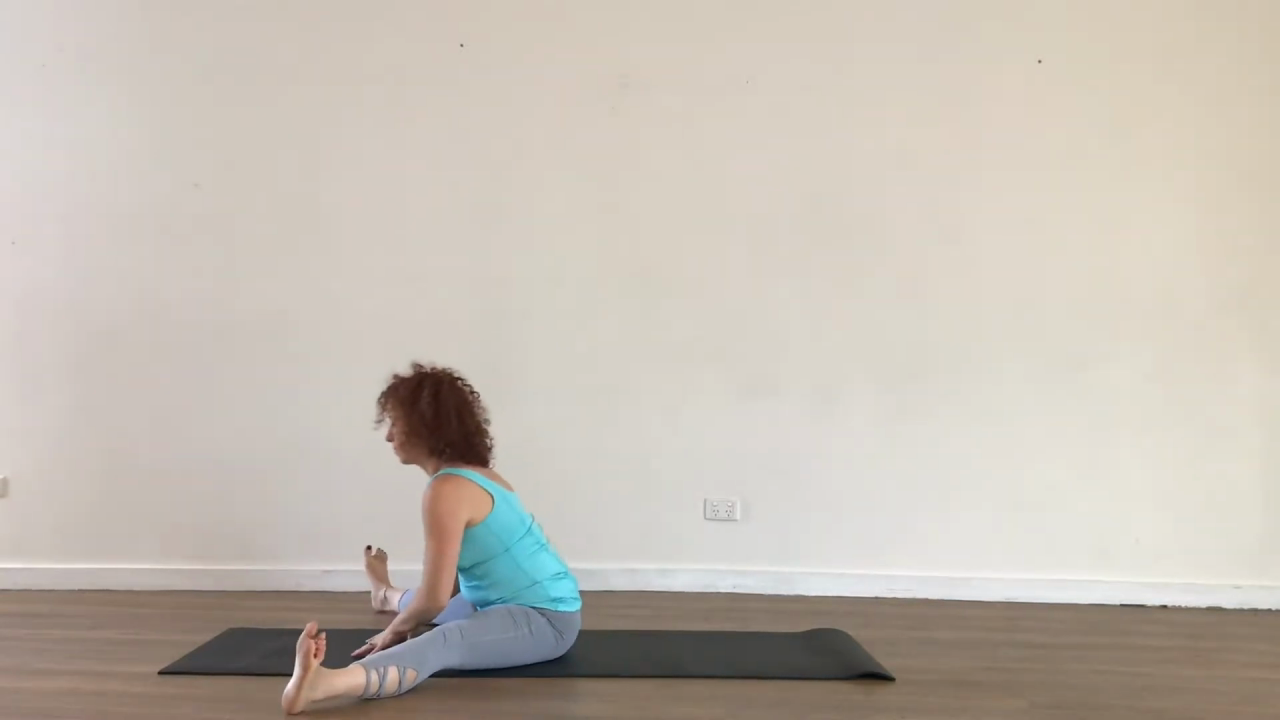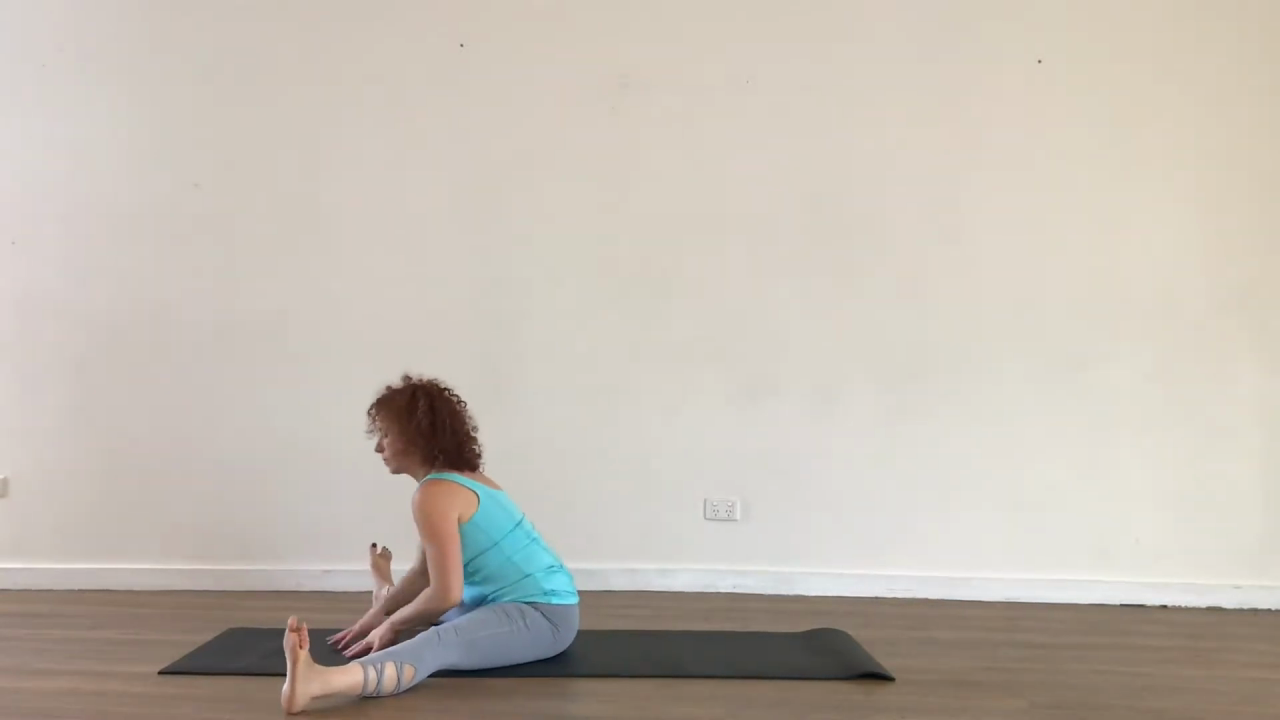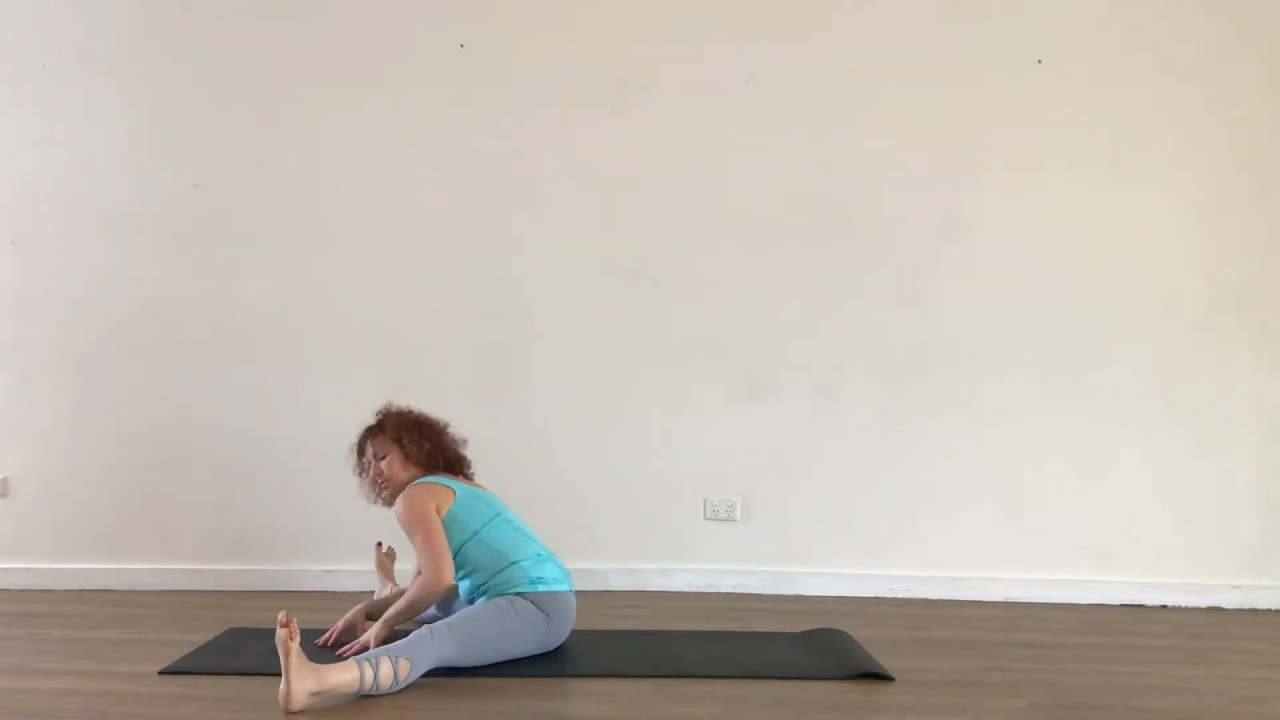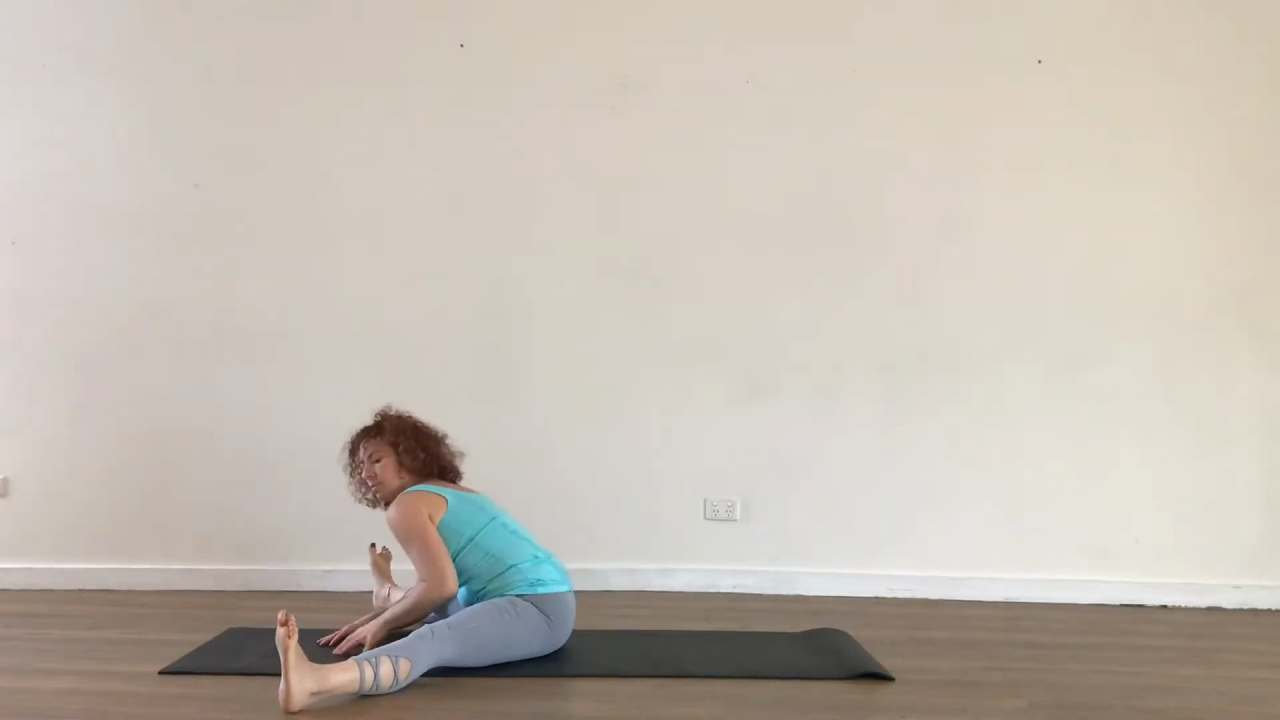
dt=0.3s
person 1, frame 1
left shoulder: (446, 491)
right shoulder: (471, 474)
left elbow: (435, 596)
right elbow: (447, 585)
left wrist: (396, 630)
right wrist: (404, 621)
left hip: (545, 621)
right hip: (522, 604)
left knee: (441, 645)
right knee: (443, 608)
left ankle: (323, 683)
right ankle: (390, 595)
person 1, frame 2
left shoulder: (433, 494)
right shoulder: (462, 479)
left elbow: (447, 593)
right elbow: (423, 575)
left wrist: (390, 626)
right wrist: (377, 613)
left hip: (542, 616)
right hip: (537, 603)
left knee: (436, 645)
right knee: (421, 595)
left ankle: (318, 684)
right ankle: (389, 591)
person 1, frame 3
left shoulder: (415, 497)
right shoulder: (453, 488)
left elbow: (438, 579)
right elbow: (423, 584)
left wrist: (383, 623)
right wrist: (364, 610)
left hip: (537, 608)
right hip: (544, 600)
left knee: (430, 642)
left ankle: (314, 682)
right ankle: (389, 590)
person 1, frame 4
left shoulder: (406, 507)
right shoulder: (448, 494)
left elbow: (441, 587)
right elbow: (437, 587)
left wrist: (380, 624)
right wrist: (372, 621)
left hip: (537, 610)
right hip: (543, 600)
left knee: (432, 643)
left ankle: (315, 683)
right ankle: (392, 594)
